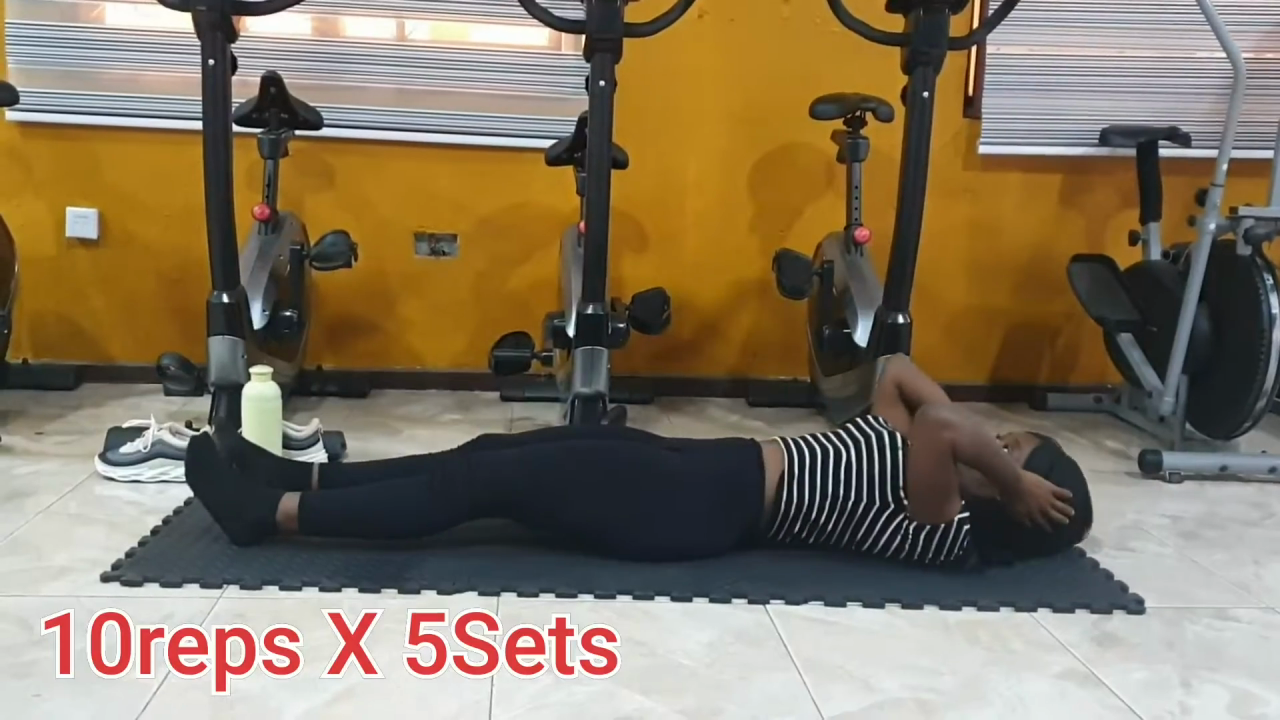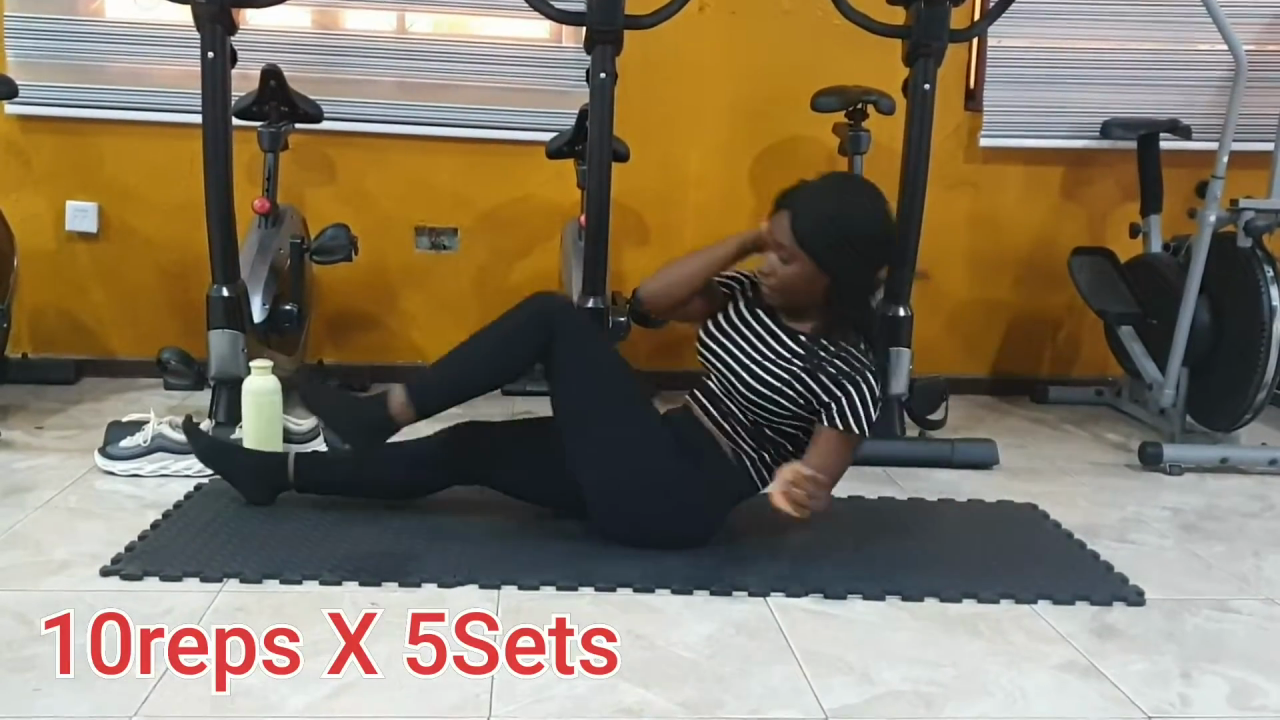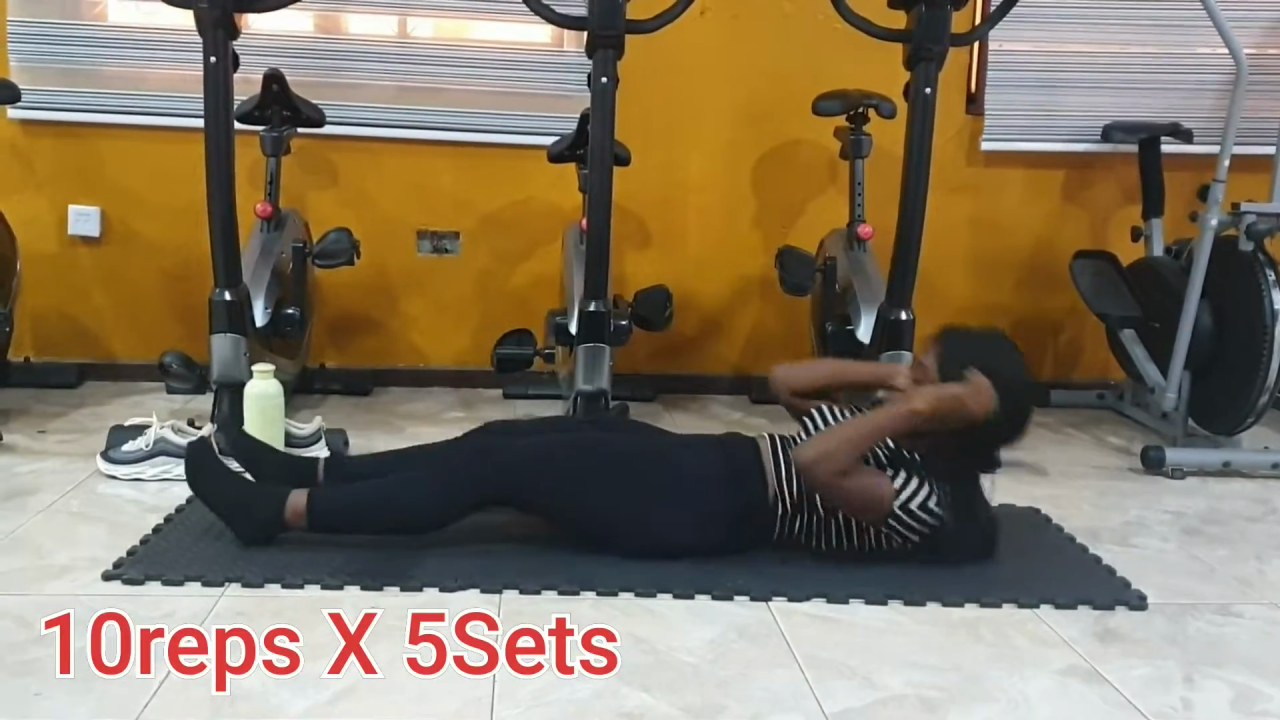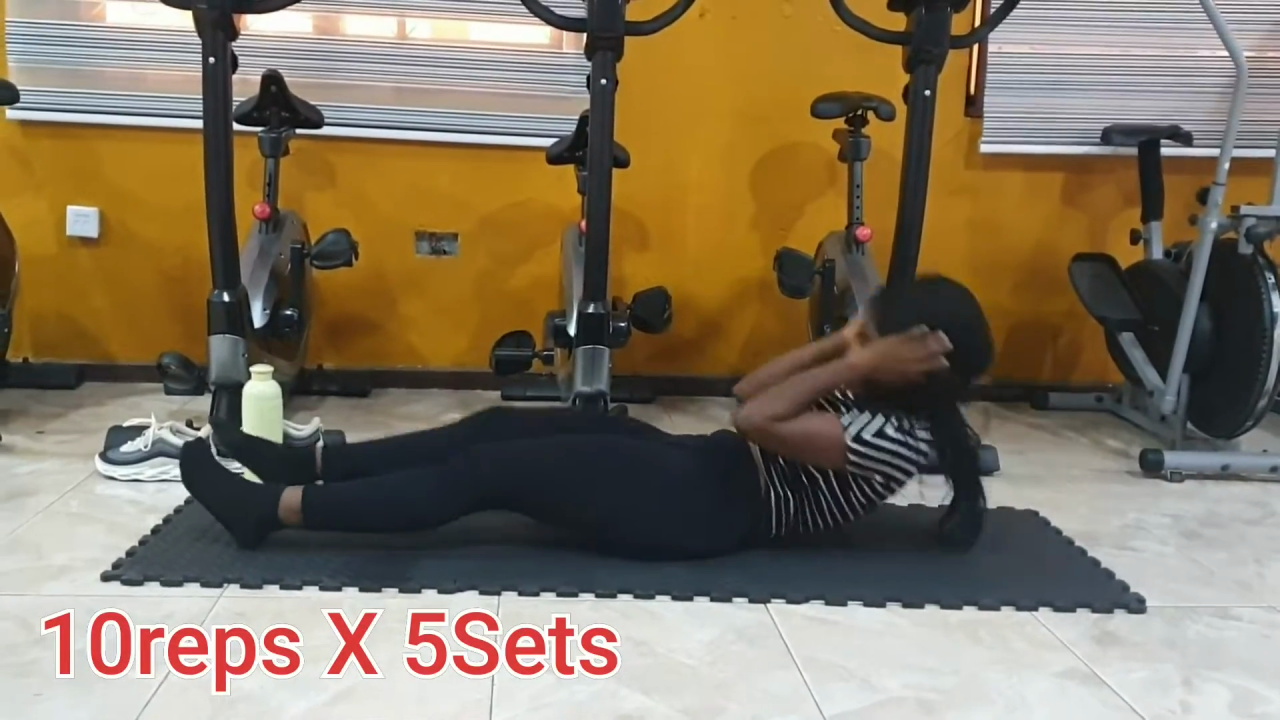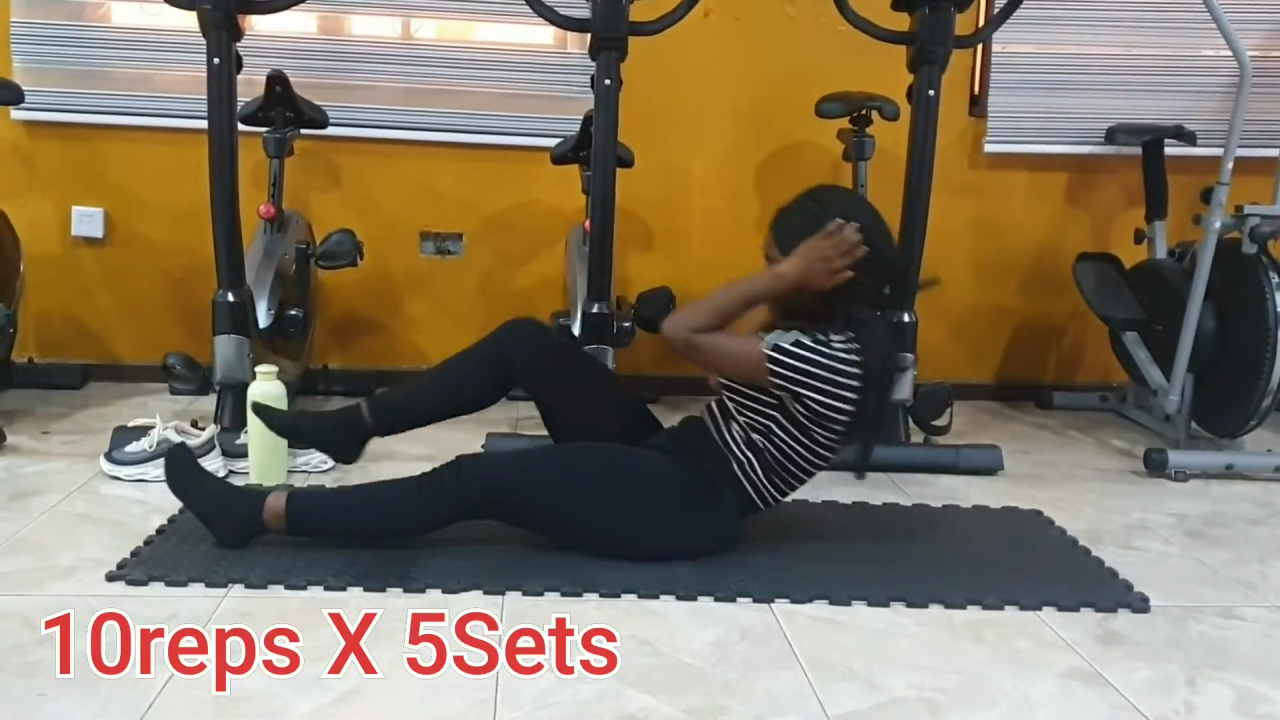
dt=1s
person 1, frame 1
left shoulder: (943, 528)
right shoulder: (907, 455)
left elbow: (937, 422)
right elbow: (895, 373)
left wrist: (1010, 477)
right wrist: (981, 438)
left hip: (697, 510)
right hip: (700, 466)
left knee: (481, 482)
right knee: (491, 452)
left ankle: (271, 513)
right ankle: (304, 477)
person 1, frame 2
left shoulder: (846, 377)
right shoulder: (754, 300)
left elbow: (815, 489)
right elbow: (652, 296)
left wrist: (796, 495)
right wrist: (750, 238)
left hip: (673, 504)
right hip: (648, 467)
left knee: (554, 317)
right knee: (463, 451)
left ankle: (385, 413)
right ankle: (278, 472)
person 1, frame 3
left shoulder: (921, 495)
right shoulder: (891, 425)
left elbow: (815, 466)
right elbow: (784, 378)
left wrist: (918, 409)
right wrist: (889, 376)
left hip: (699, 510)
right hip: (693, 467)
left knee: (490, 473)
right knee: (495, 442)
left ankle: (280, 510)
right ankle: (308, 472)
person 1, frame 4
left shoulder: (896, 441)
right shoulder: (878, 404)
left elbow: (757, 421)
right elbow: (753, 393)
left wrist: (852, 362)
right wrist: (844, 352)
left hip: (697, 508)
right hip: (693, 466)
left knee: (484, 473)
right knee: (494, 425)
left ankle: (274, 508)
right ankle: (307, 461)
person 1, frame 5
left shoulder: (831, 361)
right shoulder: (830, 334)
left elbow: (684, 334)
right elbow: (692, 327)
left wrist: (785, 279)
right wrist: (781, 286)
left hip: (687, 508)
right hip: (668, 459)
left knee: (476, 481)
right knee: (525, 344)
left ankle: (259, 512)
right ankle: (354, 423)
